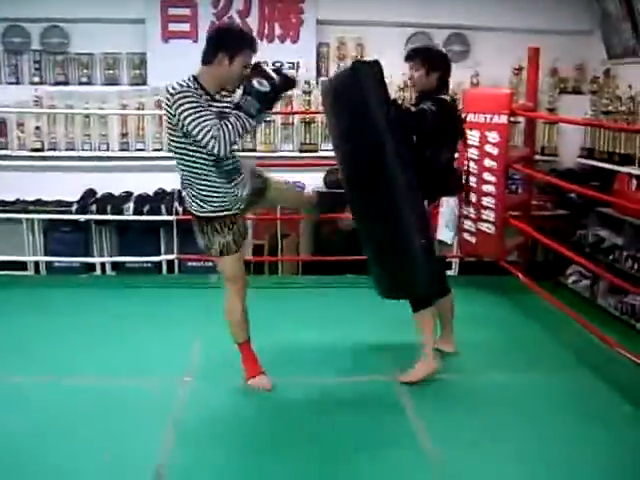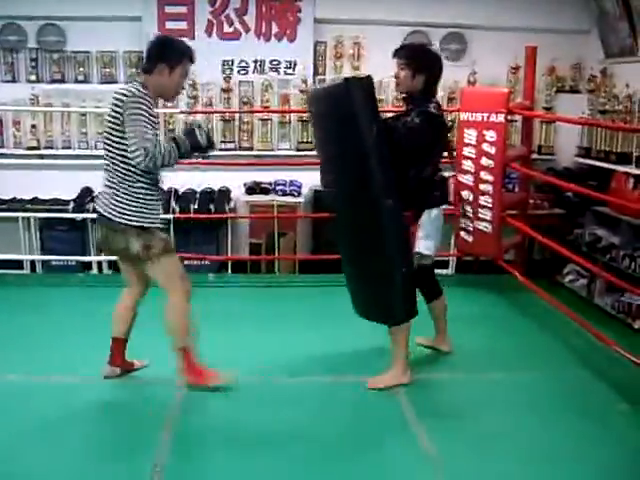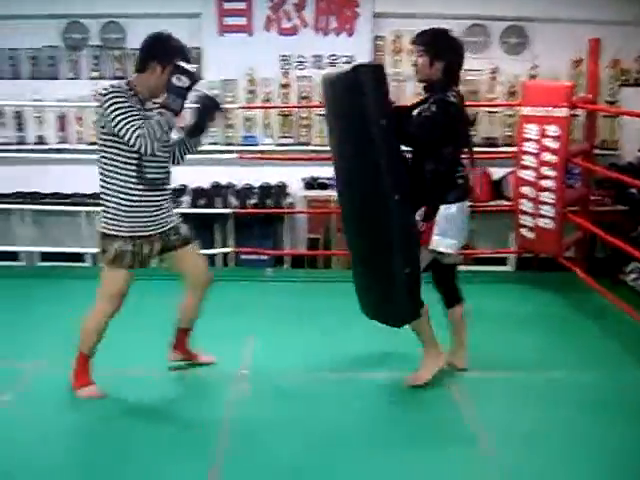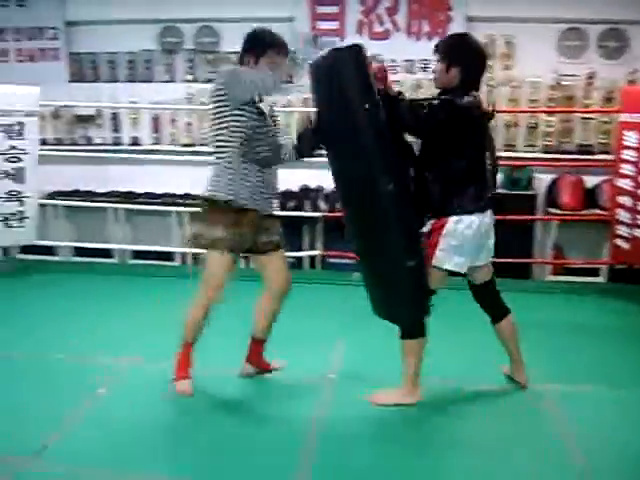
dt=0.4s
person 1, frame 1
left shoulder: (217, 94)
right shoulder: (181, 96)
left elbow: (234, 124)
right elbow: (220, 142)
left wrist: (271, 93)
right wrist: (252, 103)
left hip: (240, 185)
right hip: (214, 207)
left knee: (298, 198)
right knee: (236, 286)
right ankle: (250, 364)
person 1, frame 2
left shoulder: (136, 98)
right shoulder: (135, 99)
right elbow: (141, 157)
left wrist: (183, 144)
right wrist: (186, 146)
left hip: (119, 212)
right hip: (133, 217)
left knee: (137, 286)
right knee: (180, 290)
left ankle: (116, 360)
right ankle: (192, 368)
person 1, frame 3
left shoulder: (156, 104)
right shoulder: (114, 98)
left elbow: (167, 153)
right elbow: (143, 141)
left wrist: (198, 125)
right wrist: (174, 99)
left hip: (162, 216)
right hip: (124, 223)
left knee: (200, 277)
right knee: (109, 303)
left ankle: (181, 348)
right ankle: (80, 370)
person 1, frame 4
left shoulder: (262, 108)
right shoulder: (233, 81)
left elbow: (281, 154)
right elbow: (262, 83)
left wrist: (304, 142)
left hip: (259, 206)
right hip: (227, 202)
left knee: (280, 283)
right knee: (213, 290)
left ankle: (254, 358)
right ankle: (183, 365)
person 2, frame 1
left shoulder: (440, 107)
right shoulder: (426, 109)
left elbow: (407, 121)
right elbow: (406, 138)
left hip: (435, 199)
right hip: (425, 197)
right knee: (434, 271)
left ankle: (428, 357)
right ankle: (446, 338)
person 2, frame 2
left shoulder: (426, 116)
right shoulder: (416, 113)
left elbow: (398, 140)
right elbow: (396, 143)
left hip: (417, 209)
right hip: (418, 205)
right knee: (423, 275)
left ankle: (400, 368)
right ankle: (442, 338)
person 2, frame 3
left shoulder: (443, 105)
right shoulder: (442, 101)
left elbow: (411, 132)
right elbow: (413, 129)
right wrist: (388, 110)
left hip: (439, 205)
right hip: (447, 201)
right knee: (445, 279)
left ankle: (432, 353)
right ankle: (458, 353)
person 2, frame 4
left shoulder: (452, 110)
right shoulder: (468, 109)
left elbow: (409, 118)
right elbow: (419, 118)
left wrist: (381, 92)
right wrist: (387, 95)
left hip: (453, 220)
right hip: (478, 215)
right knee: (489, 296)
left ankle: (409, 388)
right ankle: (518, 368)
